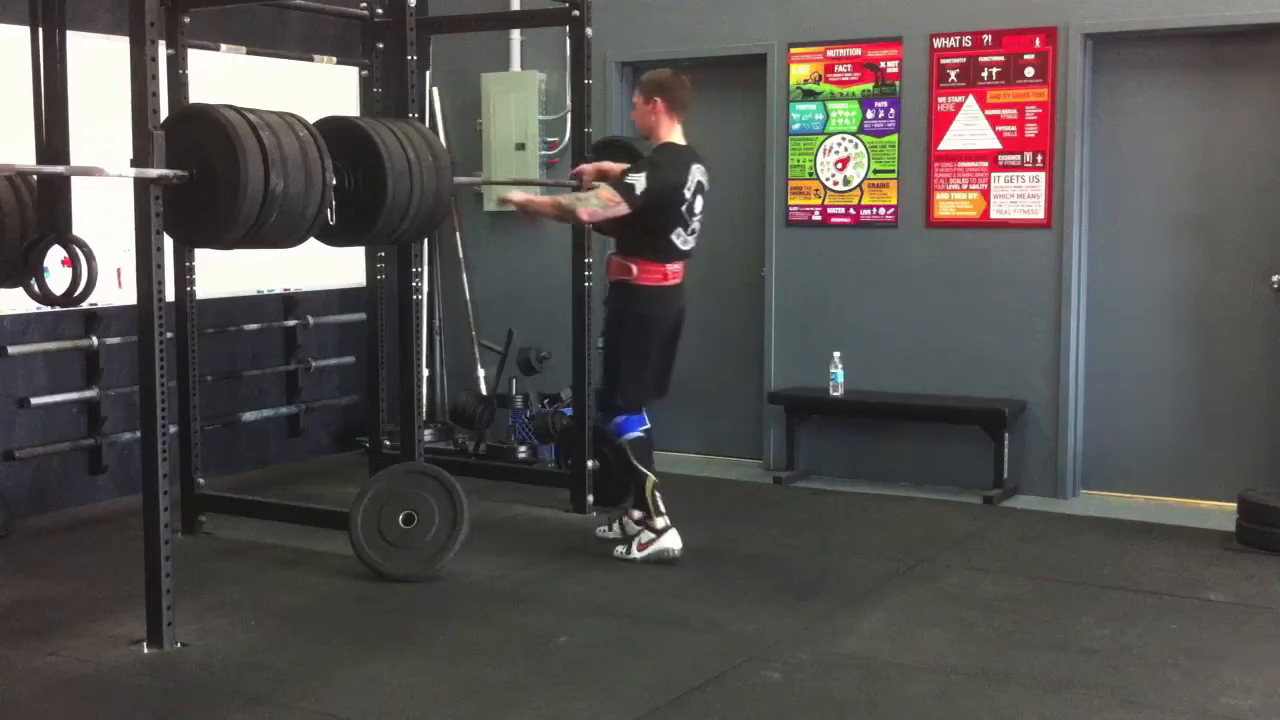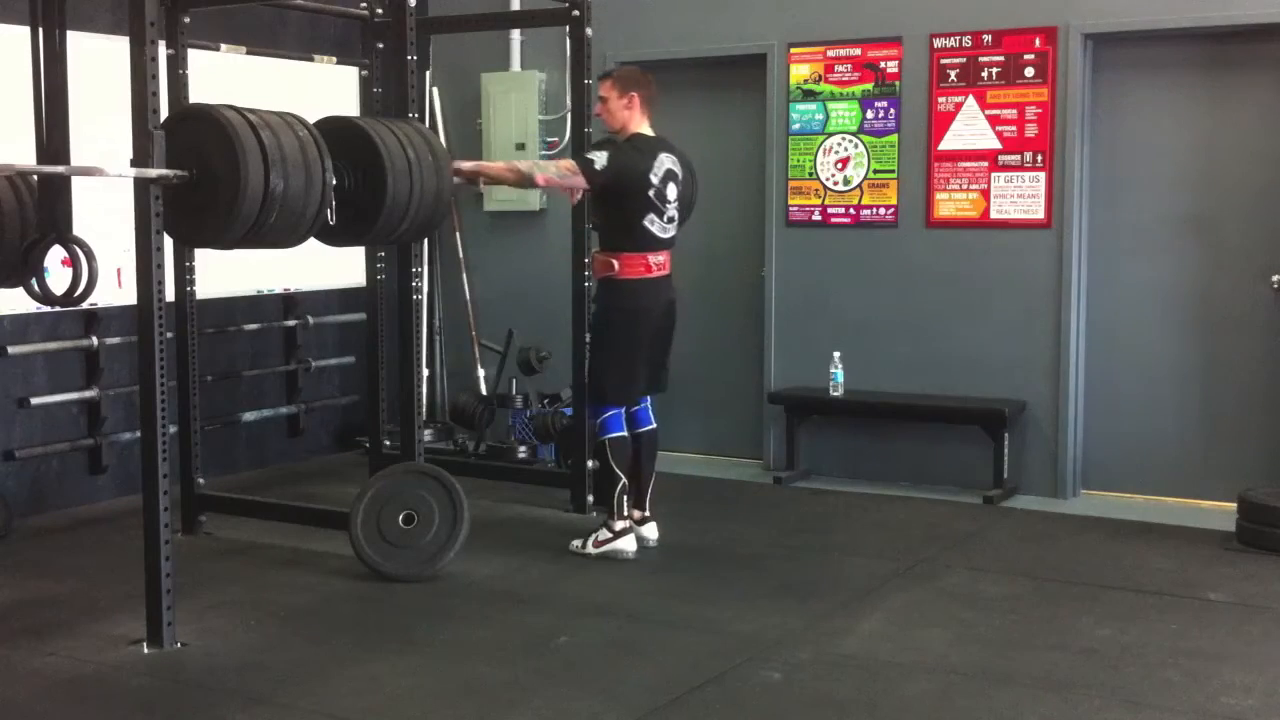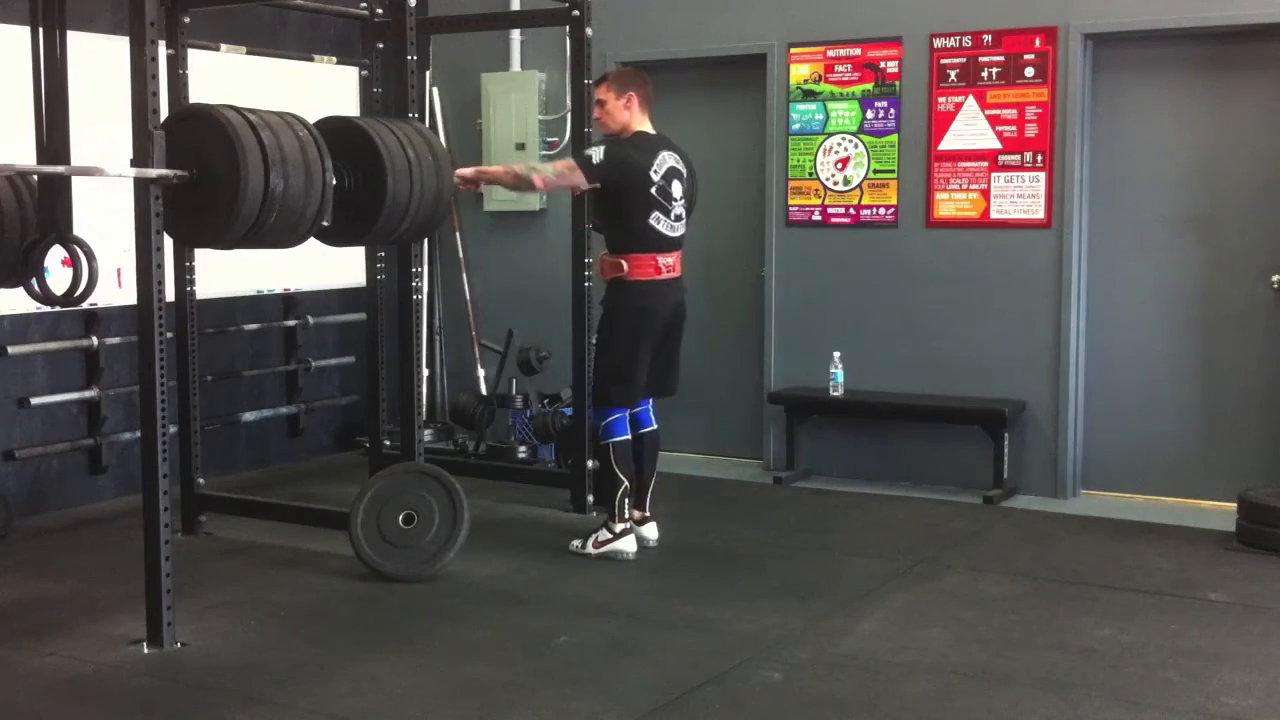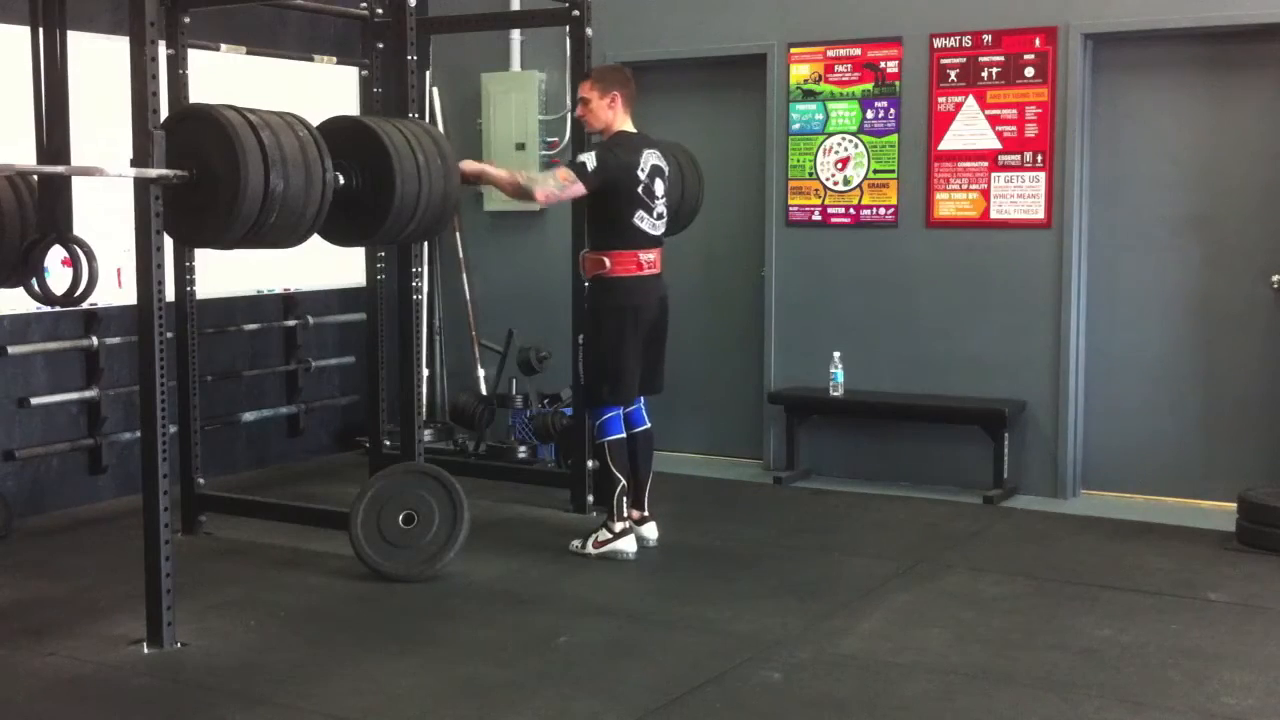
dt=0.3s
person 1, frame 1
left shoulder: (659, 169)
right shoulder: (690, 163)
left elbow: (587, 210)
left wrist: (524, 201)
right wrist: (607, 169)
left hip: (639, 299)
right hip: (667, 297)
left knee: (619, 410)
right knee: (633, 403)
left ankle: (657, 527)
right ankle: (640, 514)
person 1, frame 2
left shoulder: (625, 157)
right shoulder: (666, 154)
left elbow: (541, 175)
left wrist: (476, 168)
right wrist: (589, 181)
left hip: (626, 293)
right hip: (658, 290)
left knee: (608, 405)
right knee: (638, 402)
left ankle: (619, 526)
right ankle: (641, 516)
person 1, frame 3
left shoulder: (622, 155)
right shoulder: (672, 154)
left elbow: (539, 177)
left wrist: (478, 173)
right wrist: (599, 192)
left hip: (634, 294)
right hip: (668, 291)
left knee: (612, 406)
right knee: (640, 403)
left ankle: (619, 528)
right ankle: (642, 516)
person 1, frame 4
left shoulder: (611, 155)
right shoulder: (650, 151)
left elbow: (541, 189)
left wrist: (479, 170)
left hip: (618, 291)
right hip: (649, 288)
left knee: (606, 405)
right knee: (632, 402)
left ankle: (618, 528)
right ankle: (640, 516)
